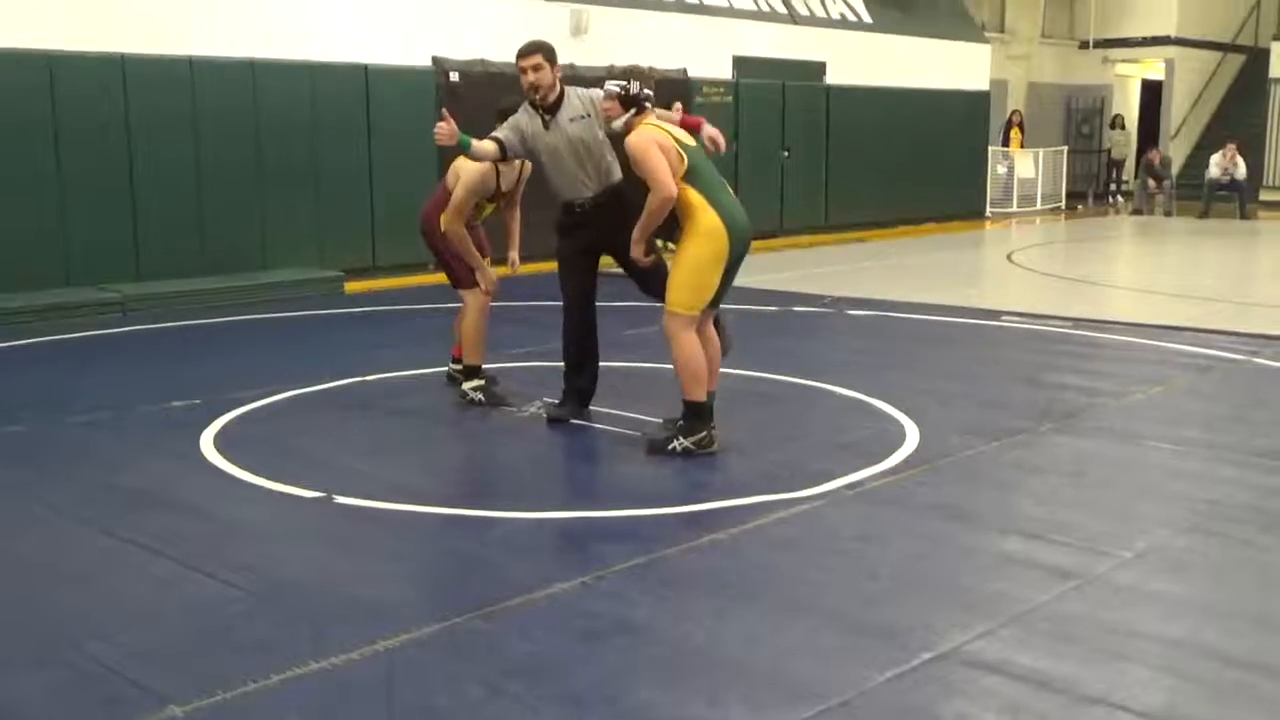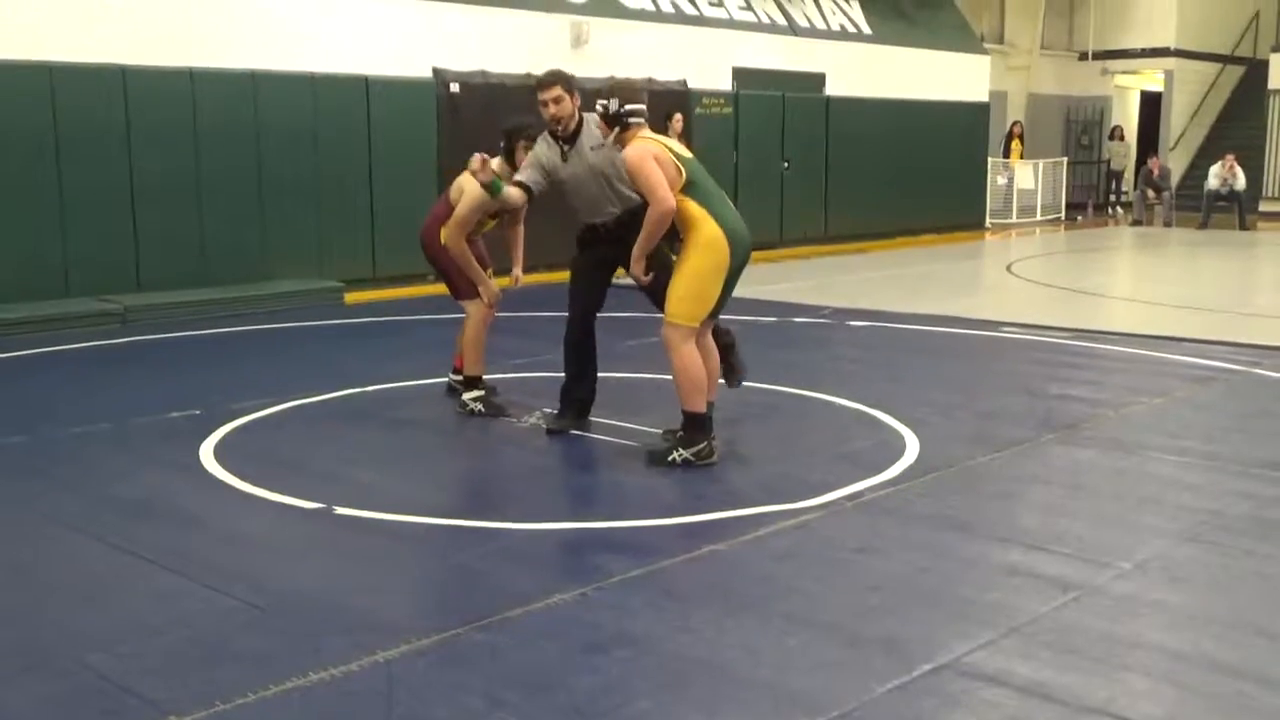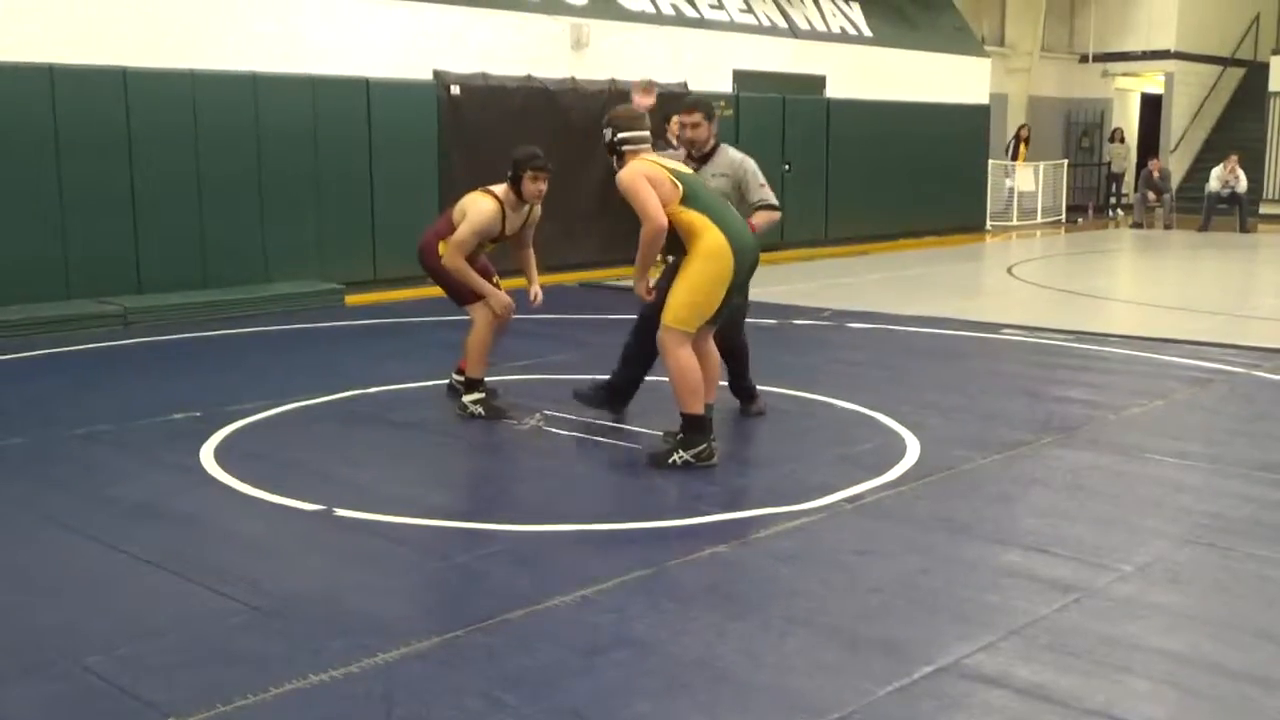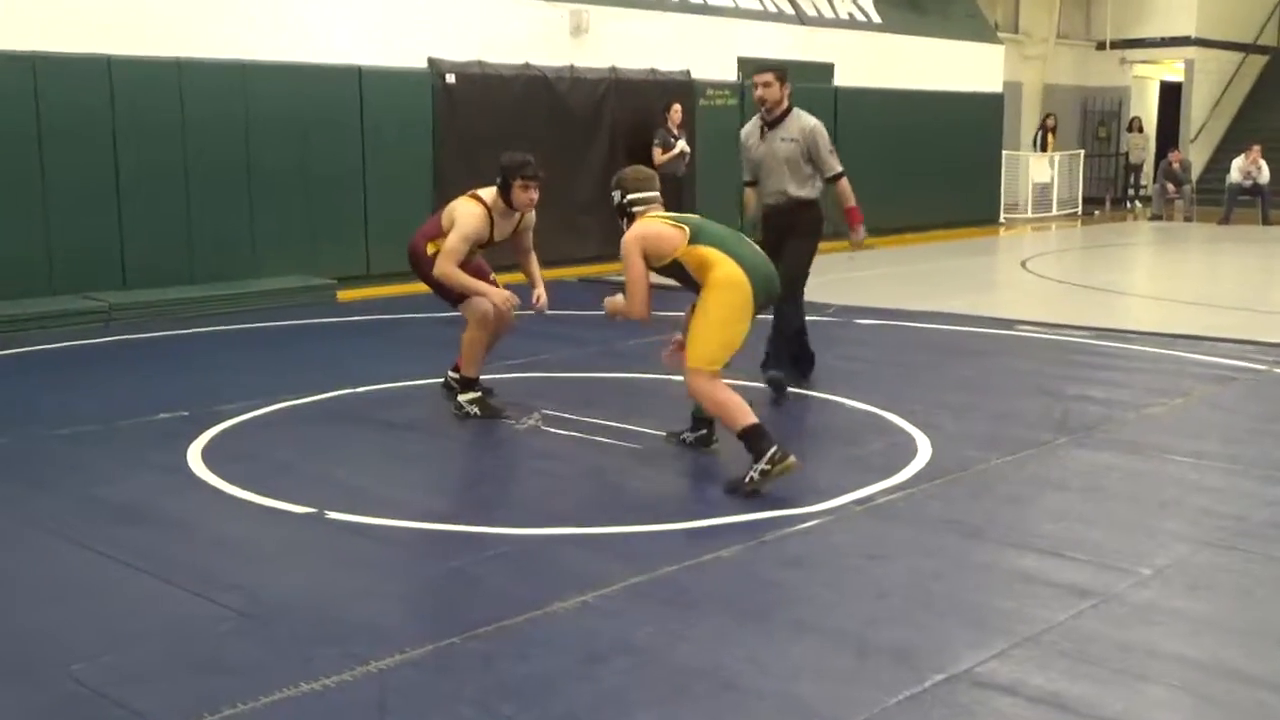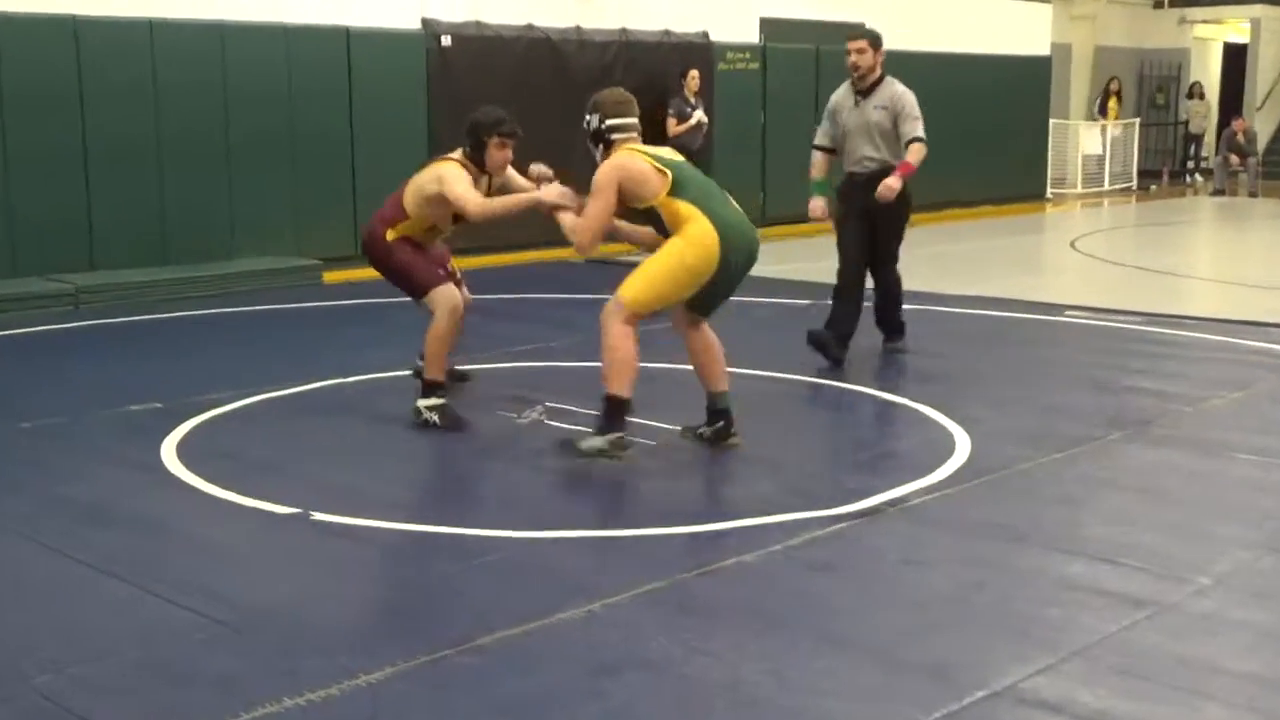
dt=0.5s
person 1, frame 1
left shoulder: (639, 138)
right shoulder: (669, 129)
left elbow: (666, 192)
left wrist: (638, 237)
left hip: (710, 229)
right hip: (734, 224)
left knee: (678, 324)
right knee: (699, 321)
left ankle: (696, 430)
right ankle: (701, 417)
person 1, frame 2
left shoulder: (635, 152)
right shoulder: (665, 142)
left elbow: (665, 205)
left wrist: (639, 254)
left hip: (710, 240)
right hip: (733, 235)
left knee: (677, 335)
right knee: (698, 332)
left ankle: (696, 441)
right ankle: (700, 429)
person 1, frame 3
left shoulder: (630, 173)
right shoulder: (669, 165)
left elbow: (656, 223)
left wrist: (640, 275)
left hip: (716, 249)
right hip: (742, 245)
left knee: (672, 341)
right knee: (697, 335)
left ankle: (697, 444)
right ankle: (699, 430)
person 1, frame 4
left shoulder: (633, 237)
right shoulder: (681, 221)
left elbow: (639, 310)
left wrist: (616, 306)
right wrist: (689, 334)
left hip: (733, 280)
right hip: (762, 272)
left knee: (700, 379)
left ankle: (768, 454)
right ankle: (702, 427)
person 1, frame 5
left shoulder: (612, 168)
right shoulder: (666, 157)
left elbow: (585, 242)
left wrist: (564, 213)
right wrist: (610, 224)
left hip: (705, 241)
right hip: (740, 235)
left knee: (617, 315)
right knee: (689, 319)
left ankle: (612, 428)
right ankle: (719, 420)
person 2, frame 1
left shoulder: (591, 101)
right shoulder: (522, 124)
right elbow: (490, 149)
left wrist: (698, 126)
right wrist: (459, 142)
left hip: (615, 209)
right hip: (574, 220)
left knee: (655, 282)
right knee: (576, 309)
right ankle: (576, 396)
person 2, frame 2
right shoulder: (542, 153)
right elbow: (517, 197)
right wrist: (490, 183)
left hip: (636, 226)
right hip: (594, 237)
right knee: (579, 319)
left ankle: (724, 348)
right ankle: (574, 408)
person 2, frame 3
left shoulder: (738, 164)
right shoulder: (673, 161)
left elbow: (771, 210)
left knee: (729, 332)
right knee: (650, 319)
left ankle: (746, 395)
right ankle: (616, 392)
person 2, frame 4
left shoulder: (808, 127)
right shoulder: (749, 133)
left elbow: (836, 176)
left wrist: (855, 221)
left hip: (803, 217)
right hip: (771, 220)
left knee: (788, 290)
right knee: (783, 294)
left ankle: (782, 367)
right ankle: (801, 361)
person 2, frame 5
left shoulder: (900, 96)
right shoulder: (839, 99)
left elbow: (917, 144)
right elbow: (823, 148)
left wrist: (899, 176)
right wrist: (817, 194)
left hip: (890, 190)
right hip: (853, 187)
left knee: (883, 265)
right knee: (850, 265)
left ankle: (893, 330)
right ankle: (836, 338)
person 3, frame 1
left shoulder: (524, 165)
right shoulder: (480, 167)
left elbow: (512, 206)
right elbow: (453, 223)
left wrist: (513, 248)
right wrist: (481, 268)
left hip: (468, 222)
right hip: (442, 223)
left knee: (477, 297)
right knee: (479, 298)
left ankle: (458, 366)
right ankle: (471, 383)
person 3, frame 2
right shoulder: (484, 185)
left elbow: (515, 222)
right elbow: (453, 237)
left wrist: (517, 264)
right wrist: (482, 281)
left hip: (467, 235)
right hip: (441, 236)
left knee: (484, 308)
right knee: (480, 309)
left ankle: (459, 377)
right ankle: (471, 395)
person 3, frame 3
left shoulder: (532, 209)
right shoulder: (487, 209)
left elbow: (525, 246)
right elbow: (452, 259)
left wrist: (534, 282)
right wrist: (490, 292)
left hip: (468, 251)
right hip: (439, 251)
left knee: (501, 313)
right knee: (487, 313)
left ankle: (461, 378)
right ankle: (471, 397)
person 3, frame 4
left shoulder: (525, 214)
right shoulder: (475, 215)
left elbow: (526, 251)
right elbow: (442, 270)
left wrist: (538, 285)
right wrist: (489, 290)
left hip: (462, 253)
right hip: (430, 251)
left knee: (503, 315)
right knee: (482, 311)
left ankle: (458, 377)
right ankle: (467, 397)
person 3, frame 5
left shoulder: (494, 170)
right shoulder: (452, 174)
left elbow: (537, 192)
right elbow: (479, 211)
left wrist: (540, 182)
right wrist: (538, 196)
left hip: (419, 238)
right hip: (387, 240)
left knee: (457, 299)
right knee: (449, 303)
left ankle: (431, 362)
right ankle: (431, 401)
